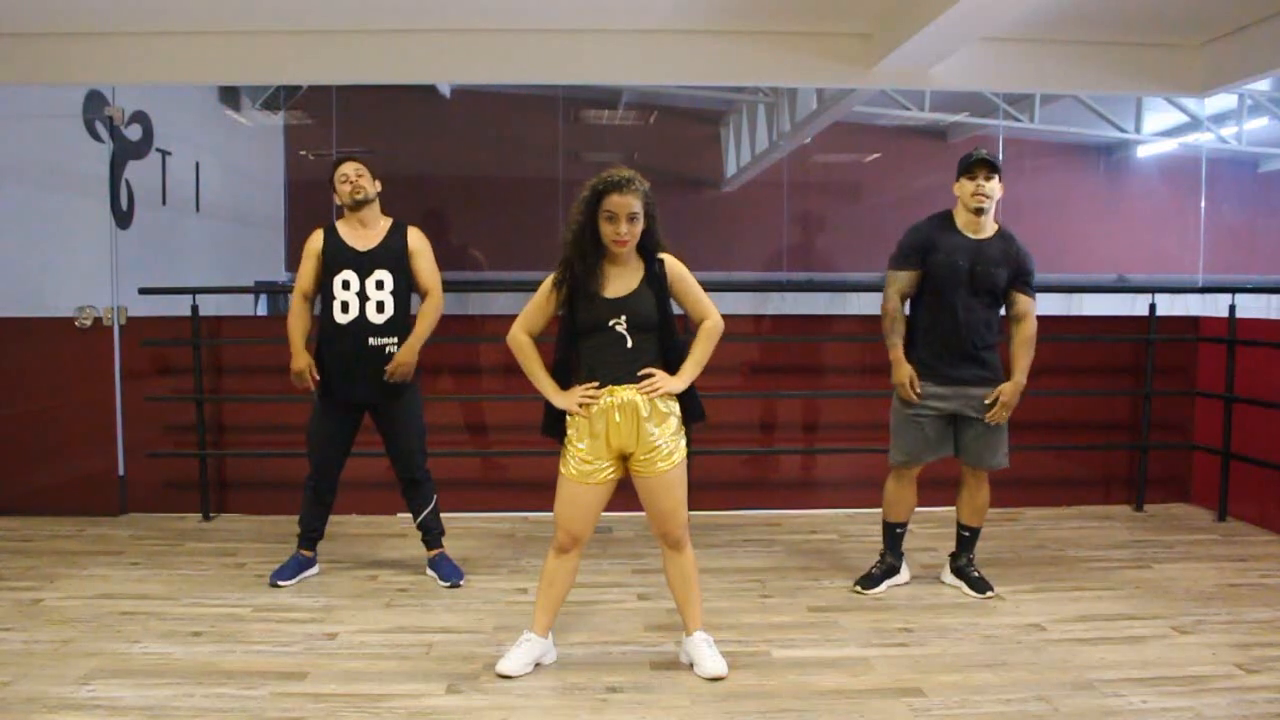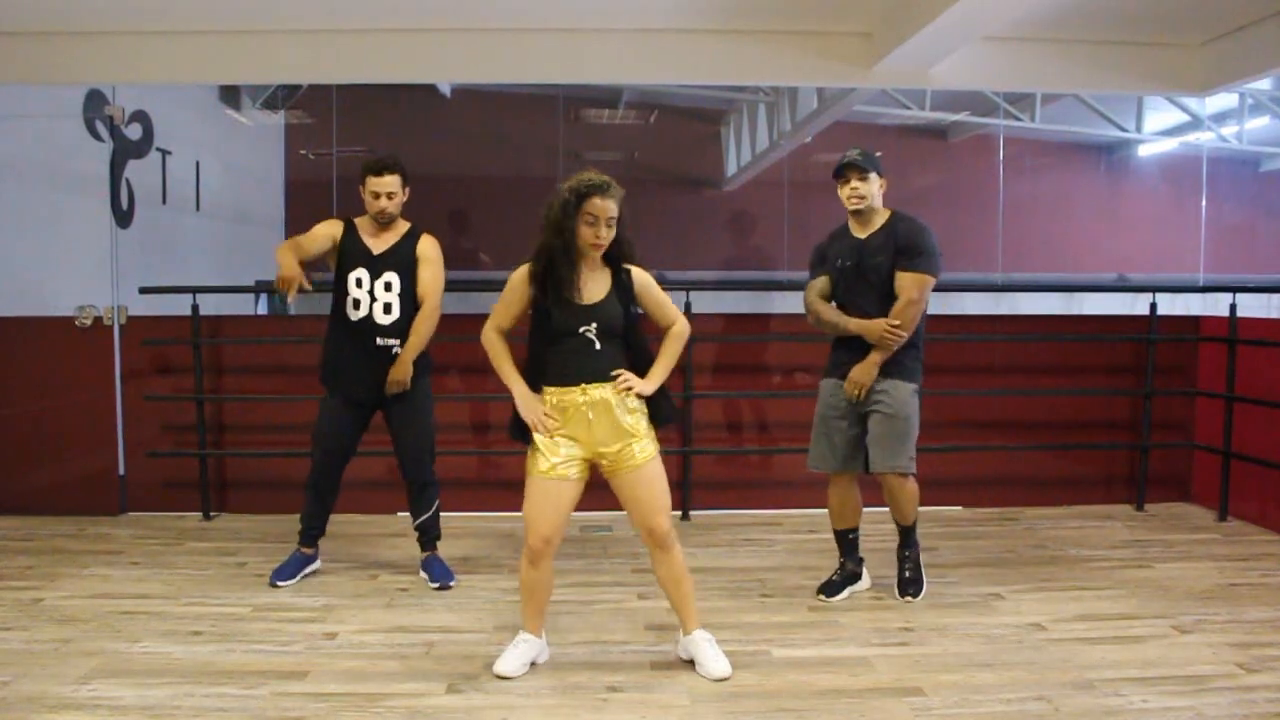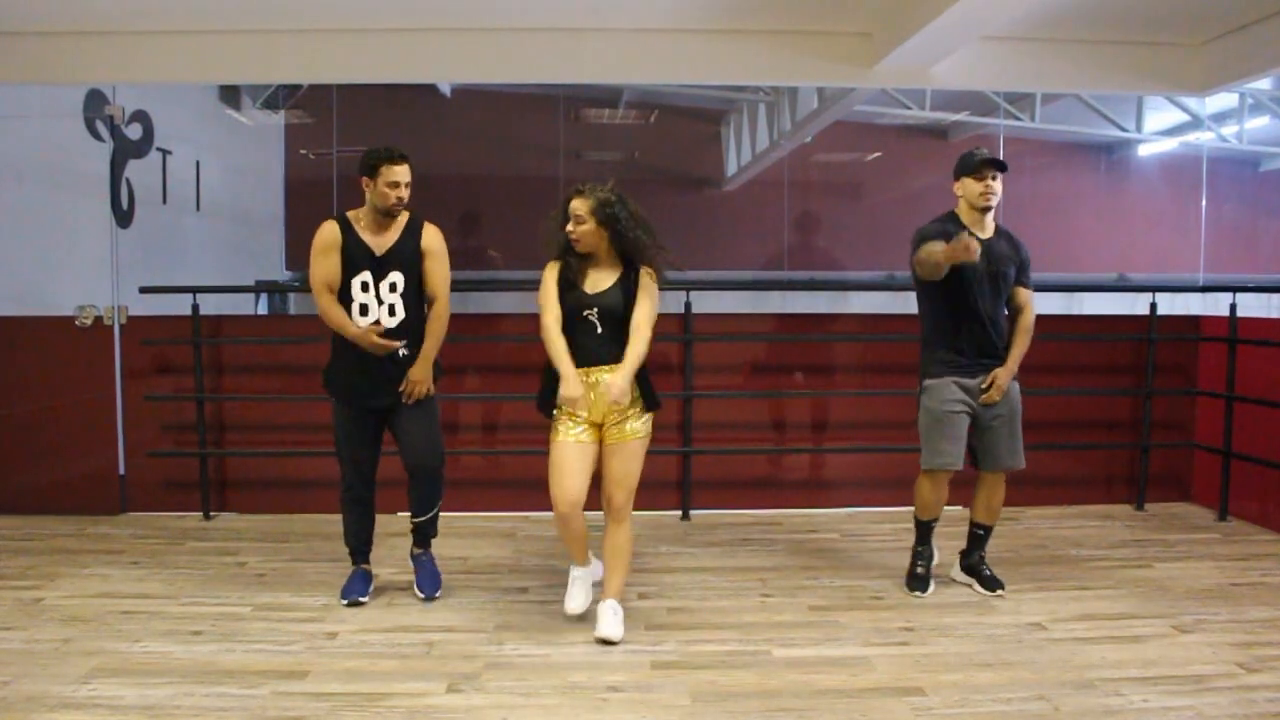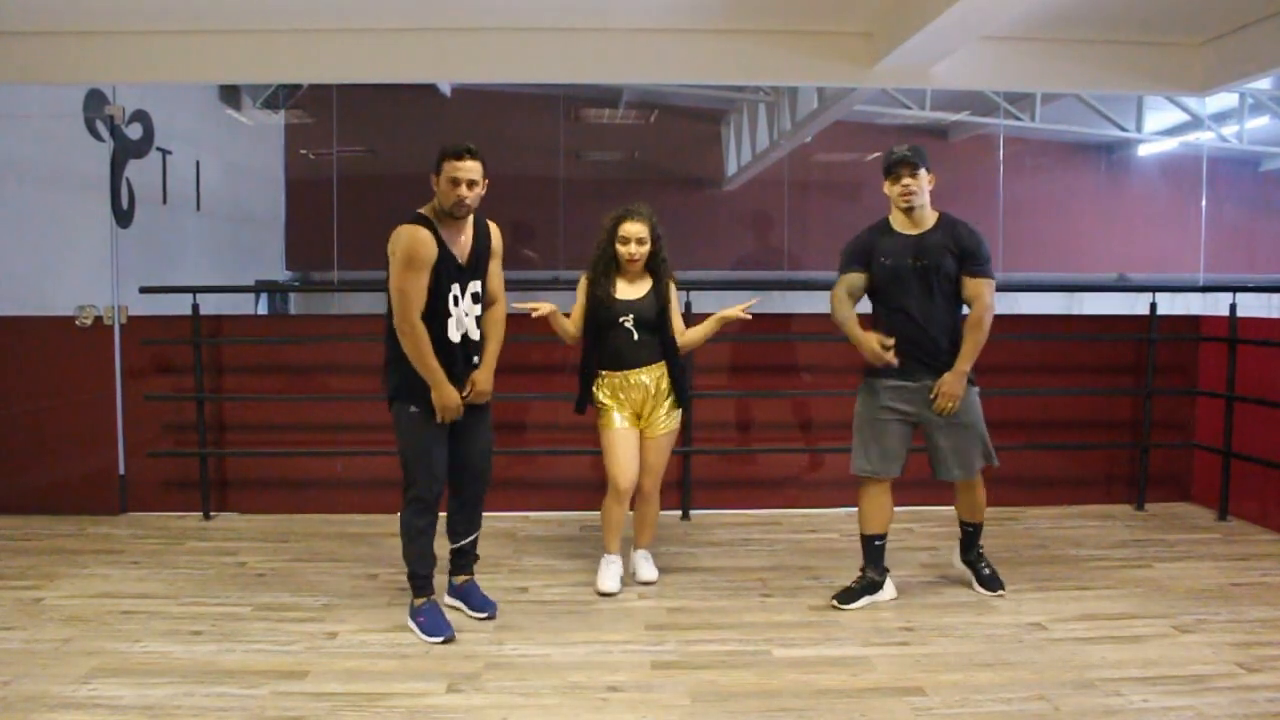
dt=1s
person 1, frame 1
left shoulder: (664, 269)
right shoulder: (571, 276)
left elbow: (711, 321)
right elbow: (520, 334)
left wrist: (682, 379)
right wrist: (554, 392)
left hip: (654, 417)
right hip: (590, 422)
left knee: (674, 534)
right knee: (568, 538)
left ankle: (696, 639)
right ankle: (537, 638)
person 1, frame 2
left shoulder: (631, 278)
right shoulder: (533, 277)
left elbow: (679, 326)
right elbow: (492, 333)
left wrist: (651, 381)
right wrist: (521, 394)
left hip: (622, 416)
right hip: (560, 422)
left knee: (660, 532)
right knee: (539, 541)
left ankle: (694, 636)
right ankle: (530, 638)
person 1, frame 3
left shoulder: (640, 275)
right shoulder: (558, 271)
left elbow: (640, 331)
right elbow: (550, 325)
left wrist: (623, 377)
right wrist: (567, 376)
left hip: (624, 396)
right hip: (575, 397)
left knee: (618, 504)
right knee: (566, 503)
left ankle: (611, 601)
right ankle: (582, 566)
person 1, frame 4
left shoulder: (663, 285)
right shoulder: (593, 282)
left elbow: (681, 340)
right elbow: (574, 335)
left wrist: (719, 318)
right wrist: (552, 314)
left hip: (660, 390)
right hip: (613, 392)
left knee: (649, 486)
right knee: (622, 482)
left ankle: (641, 552)
right ankle: (611, 557)
person 2, frame 1
left shoulder: (409, 237)
right shoulder: (320, 240)
left elbow: (433, 295)
right elbow: (302, 298)
left wrist: (412, 346)
right wrist: (299, 351)
left hip: (392, 374)
right hip: (336, 376)
left knee: (413, 467)
right knee: (322, 468)
left ankle: (436, 552)
right ankle: (306, 553)
person 2, frame 2
left shoulder: (424, 244)
right shoulder: (339, 231)
left elbow: (430, 307)
right elbow: (296, 246)
left wrist: (407, 360)
right wrist: (289, 261)
left hip: (405, 372)
right hip: (347, 373)
left knee: (420, 467)
right knee: (325, 463)
left ankle: (430, 554)
right ankle: (307, 550)
person 2, frame 3
left shoulder: (427, 235)
right shoulder: (332, 232)
left elbow: (439, 303)
right elbow: (323, 296)
left wrist: (425, 364)
right wrist: (356, 333)
left hip: (409, 373)
right hip: (354, 375)
left knee: (427, 463)
right knee: (356, 478)
left ankle: (422, 550)
right ankle: (361, 566)
person 2, frame 4
left shoulder: (489, 233)
right shoulder: (413, 237)
right elbow: (406, 321)
left wrist: (487, 369)
right wrist: (437, 386)
left hip: (467, 382)
right hip: (419, 386)
left knee: (473, 480)
right knee: (425, 489)
left ankle: (462, 578)
right ankle: (422, 598)
person 3, frame 1
left shoulder: (1013, 253)
right shoulder: (924, 235)
left elbow: (1024, 320)
right elbow: (893, 298)
left wrist: (1017, 381)
right wrist: (897, 360)
left hip: (984, 383)
right hip: (924, 378)
left knee: (977, 472)
right knee: (905, 468)
left ankle: (962, 562)
right ankle: (891, 561)
person 3, frame 2
left shoulder: (911, 234)
right shoulder: (828, 246)
left elbow: (911, 302)
right elbow: (814, 305)
left wrist: (874, 361)
right wrist: (864, 327)
left hip: (894, 372)
right hip: (841, 373)
left knee: (893, 471)
right knee: (838, 473)
left ankle: (908, 551)
right ankle: (851, 565)
person 3, frame 3
left shoulder: (1013, 248)
right shoulder: (937, 233)
left elbow: (1024, 312)
right elbow: (926, 263)
left wrist: (1009, 368)
right wrist: (950, 255)
left hip: (996, 375)
right hip: (946, 374)
left knee: (997, 471)
right knee: (938, 468)
left ankle: (972, 559)
right ankle: (922, 550)
person 3, frame 4
left shoulder: (962, 237)
right shoulder: (868, 243)
left elbow: (981, 307)
right elbow: (841, 298)
left wrist: (959, 372)
right wrist: (860, 337)
left hip: (947, 379)
right hip: (885, 381)
left knee: (967, 473)
right knee: (875, 476)
left ankle: (972, 554)
right ankle: (874, 575)
